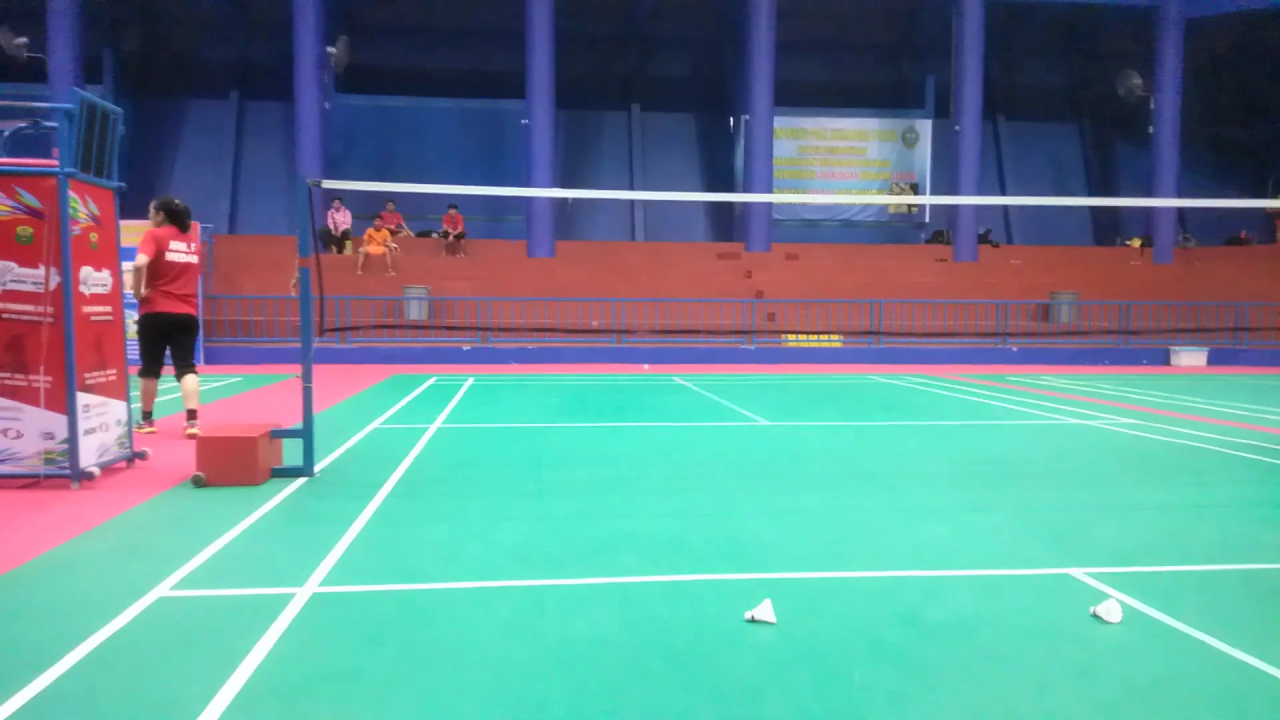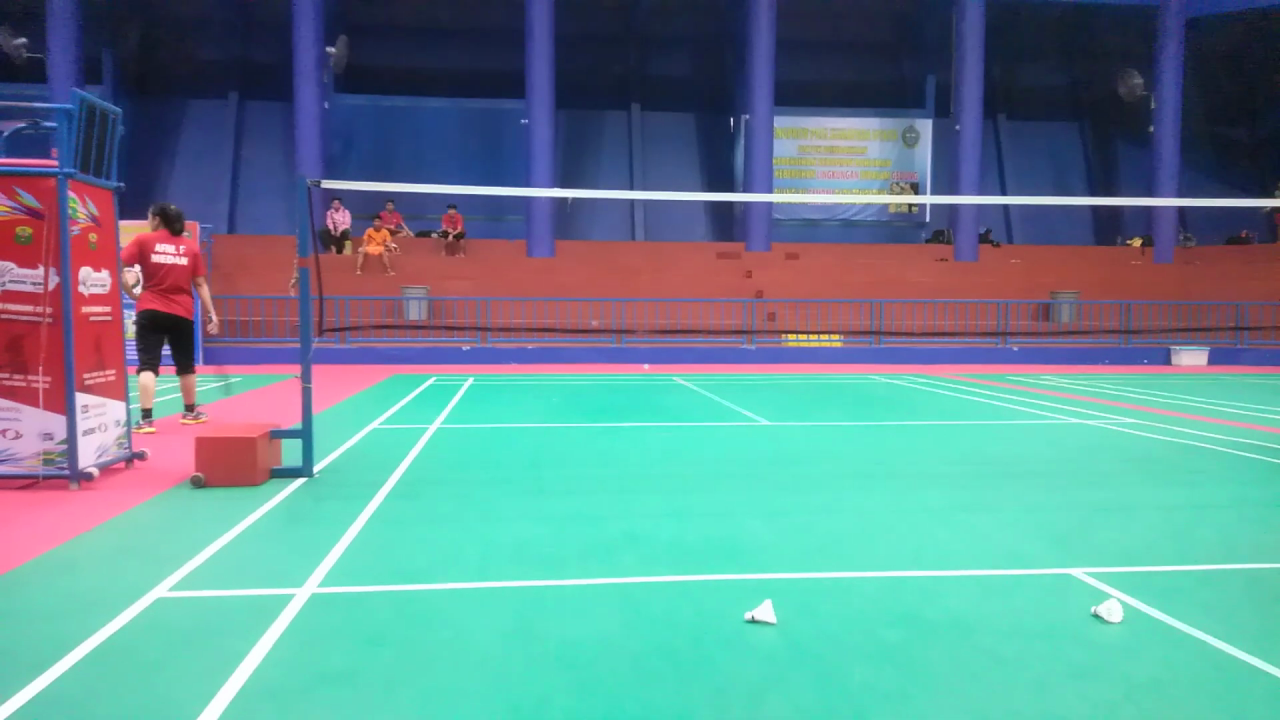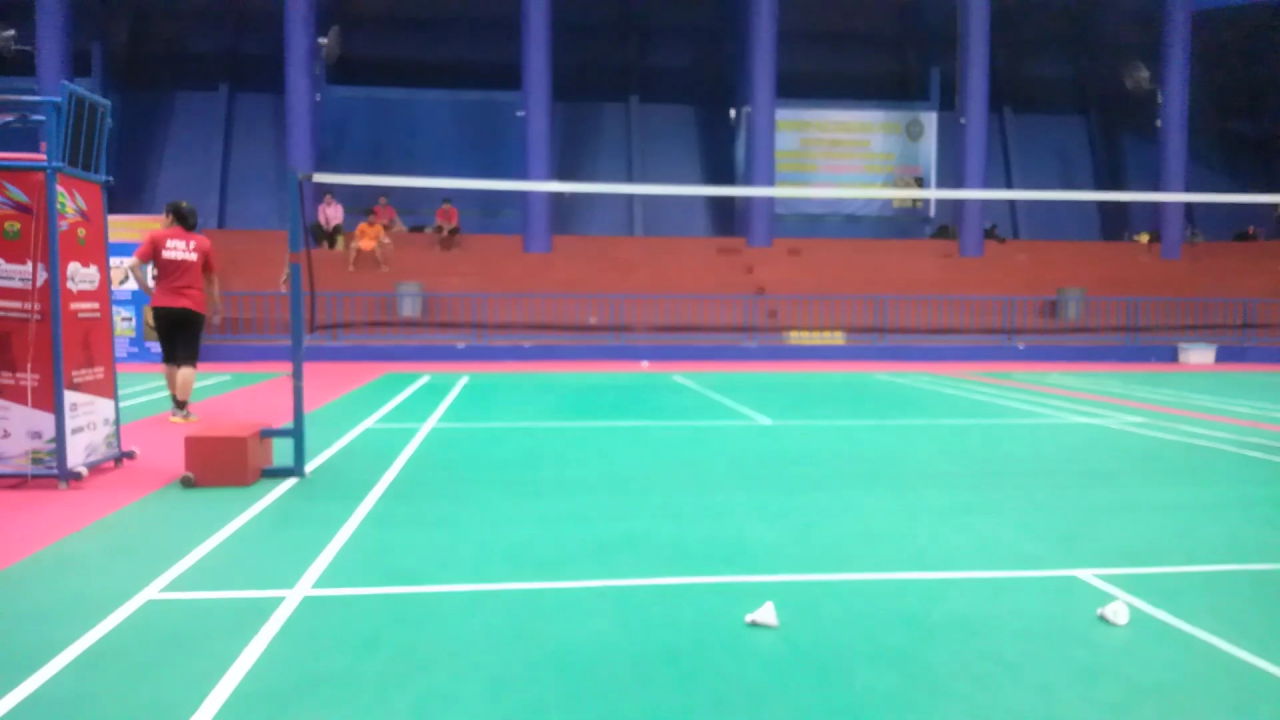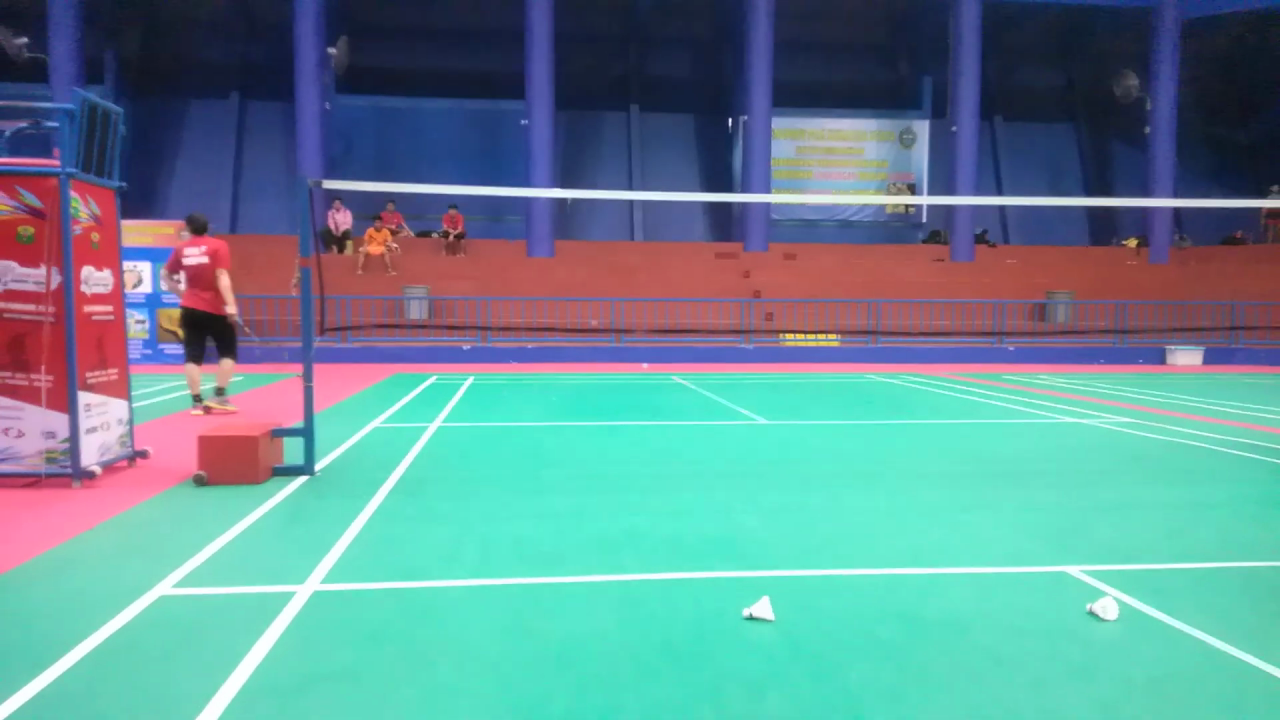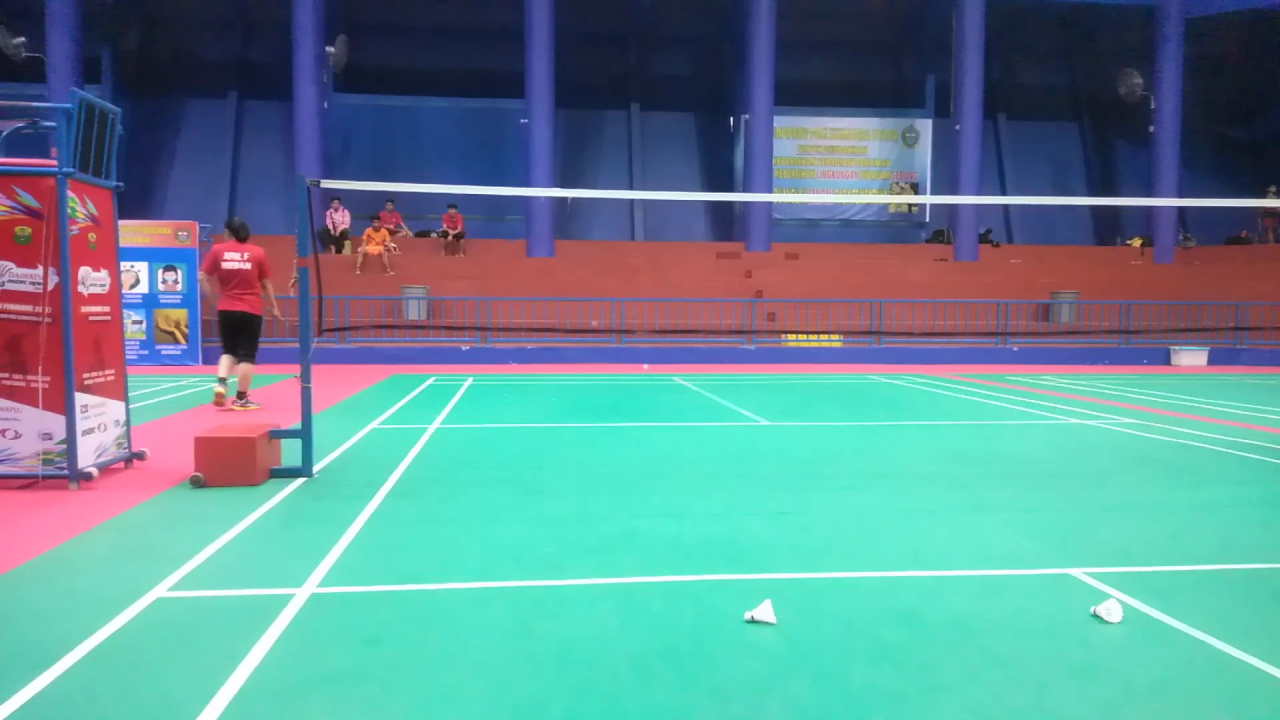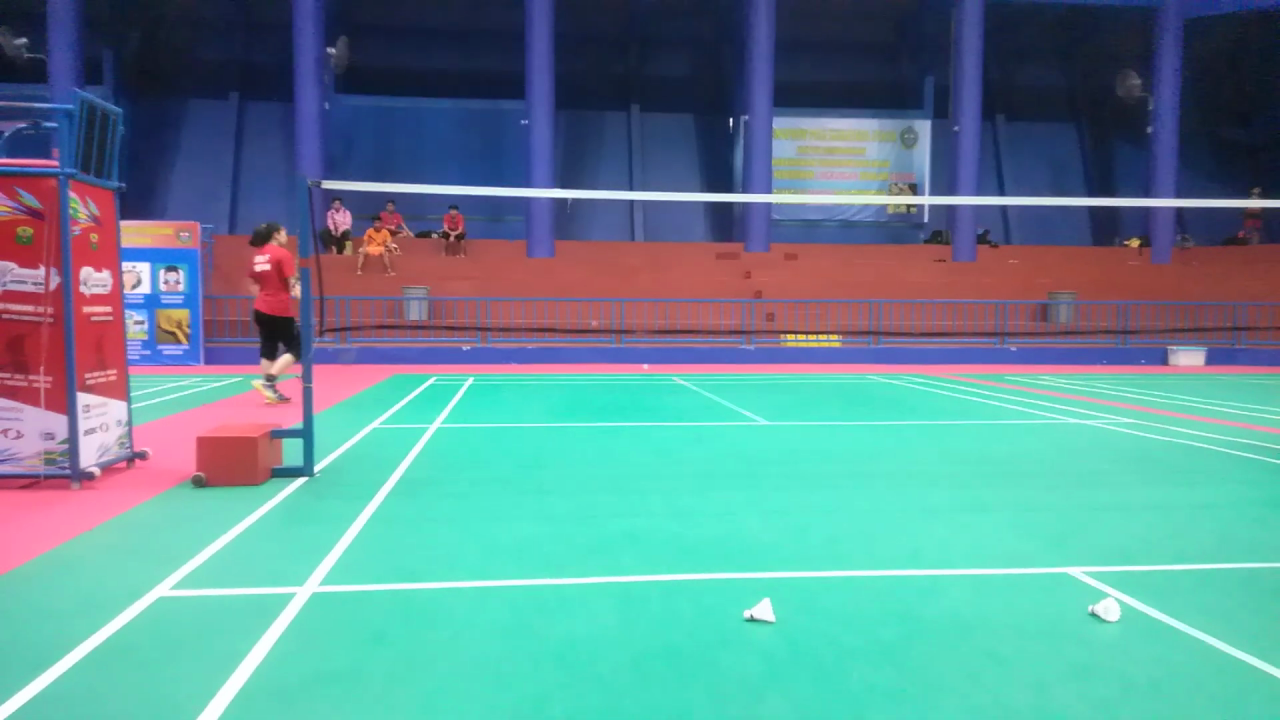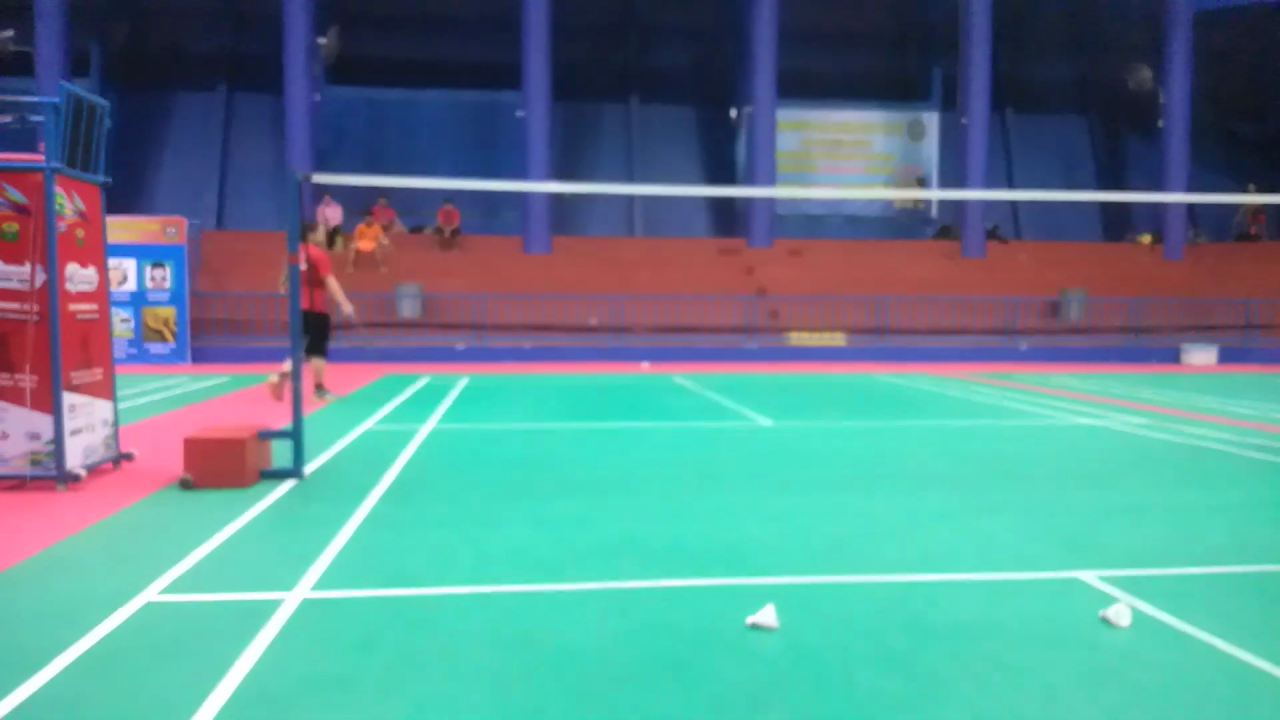
dt=0.7s
person 1, frame 1
left shoulder: (154, 235)
right shoulder: (194, 243)
left elbow: (141, 263)
left wrist: (138, 290)
right wrist: (197, 310)
left hip: (156, 312)
right hip: (187, 314)
left knee: (150, 368)
right knee: (186, 367)
left ankle: (147, 420)
right ankle: (192, 421)
person 1, frame 2
left shoulder: (143, 240)
right shoulder: (191, 247)
right elbow: (200, 284)
left wrist: (132, 293)
right wrist: (211, 314)
left hip: (150, 312)
right hip: (182, 314)
left knee: (148, 365)
right knee: (186, 364)
left ankle: (146, 419)
right ankle: (191, 411)
person 1, frame 3
left shoulder: (156, 238)
right shoulder: (203, 243)
left elbow: (134, 265)
right elbow: (211, 279)
left wrist: (149, 290)
right wrist: (216, 306)
left hip: (162, 306)
right hip: (192, 308)
left knee: (169, 357)
right knee: (187, 359)
left ankle: (177, 404)
right ankle: (181, 410)
person 1, frame 4
left shoulder: (181, 248)
right shoulder: (218, 245)
left elbow: (166, 276)
right elbow: (221, 276)
right wrist: (230, 304)
left hip: (190, 309)
right hip: (214, 309)
left knee: (193, 356)
right knee: (228, 352)
left ankle: (197, 402)
right ankle: (220, 396)
person 1, frame 5
left shoulder: (217, 250)
right shoulder: (258, 253)
left elbow: (203, 279)
right elbow: (266, 285)
left wrist: (216, 300)
right wrist: (274, 307)
left hip: (226, 310)
right hip: (251, 311)
left knee: (229, 351)
right knee: (247, 355)
left ankle: (221, 383)
right ankle: (240, 399)
person 1, frame 6
left shoulder: (257, 255)
right shoulder: (282, 254)
left elbow: (252, 283)
right elbow: (292, 283)
left hip: (261, 310)
right hip: (280, 311)
left knee: (267, 351)
right knee: (294, 349)
left ankle: (272, 391)
right ankle: (267, 381)
person 1, frame 7
left shoulder: (296, 253)
right shoulder: (318, 253)
left elbow: (287, 280)
right elbow: (329, 281)
right wrist: (344, 304)
left hip: (299, 307)
right hip: (316, 309)
left knee: (306, 348)
right knee: (319, 349)
left ankle: (280, 376)
right ankle: (319, 389)
